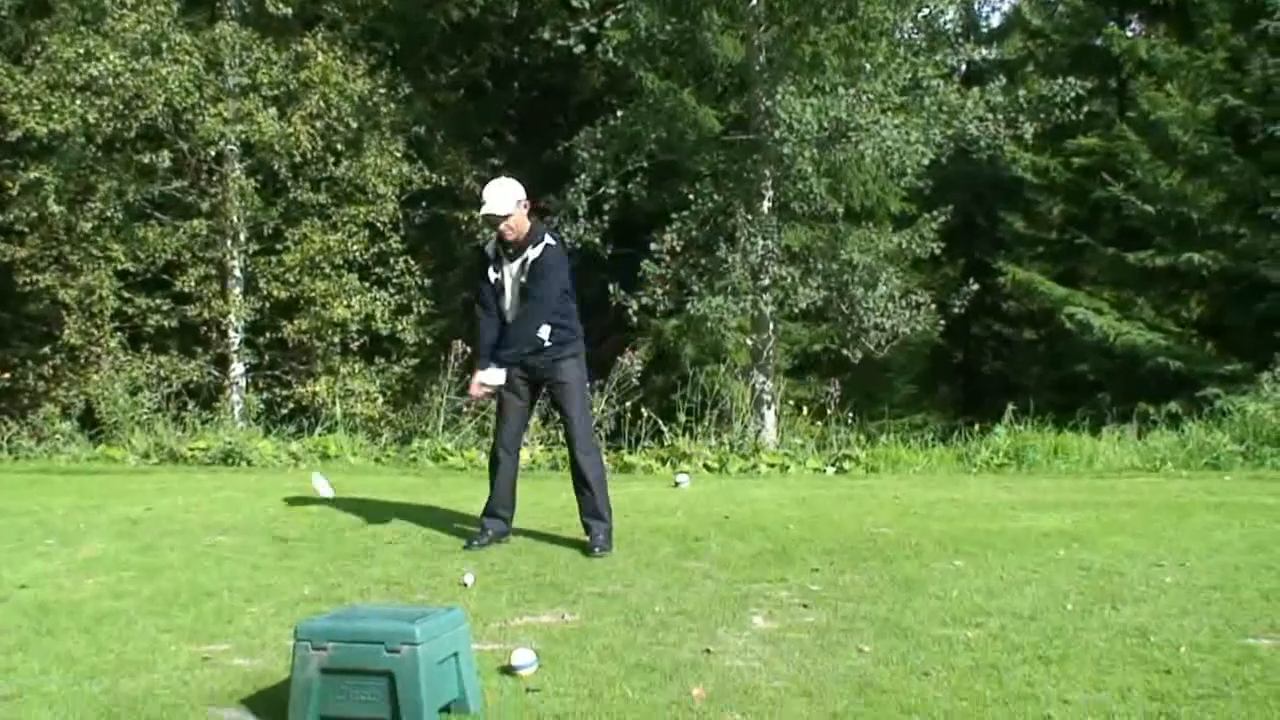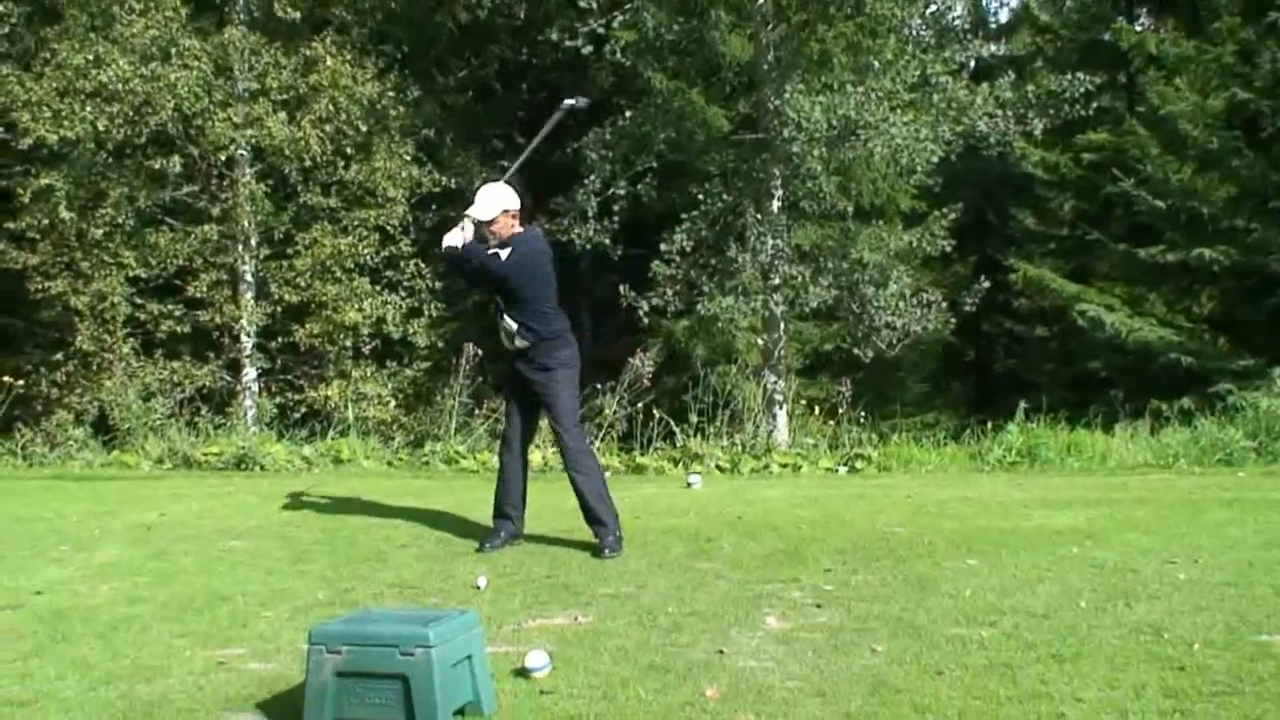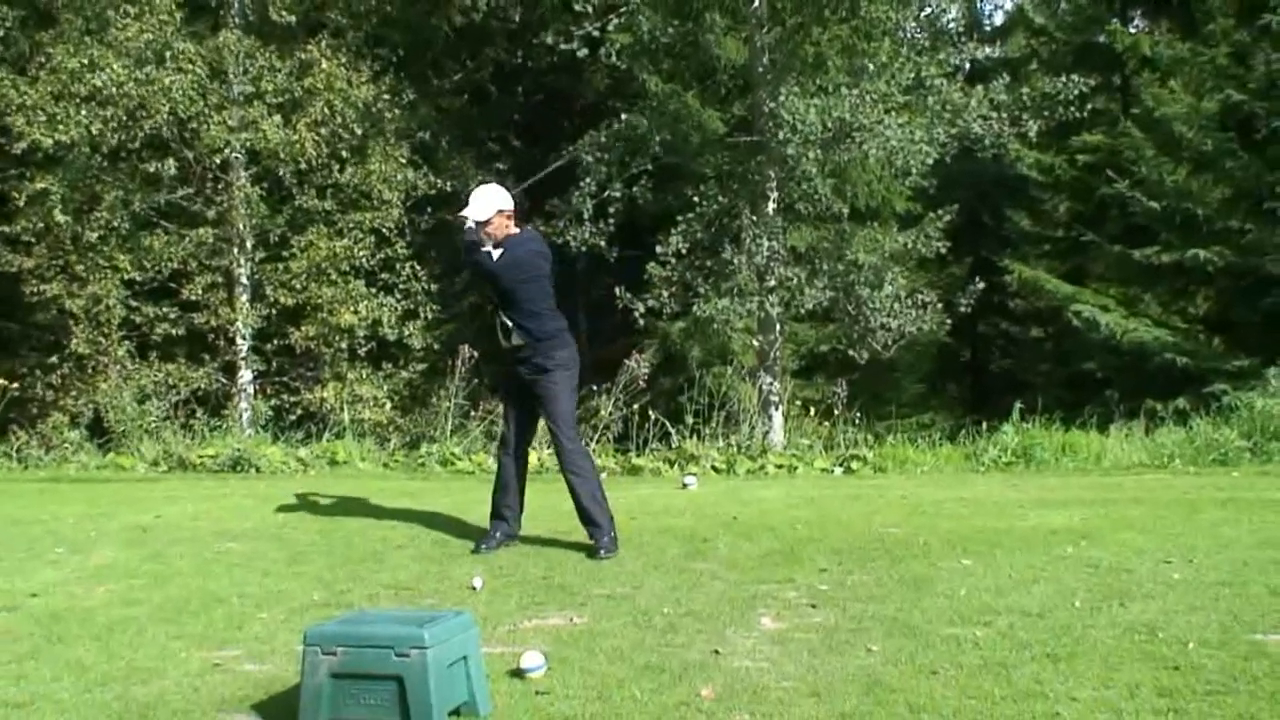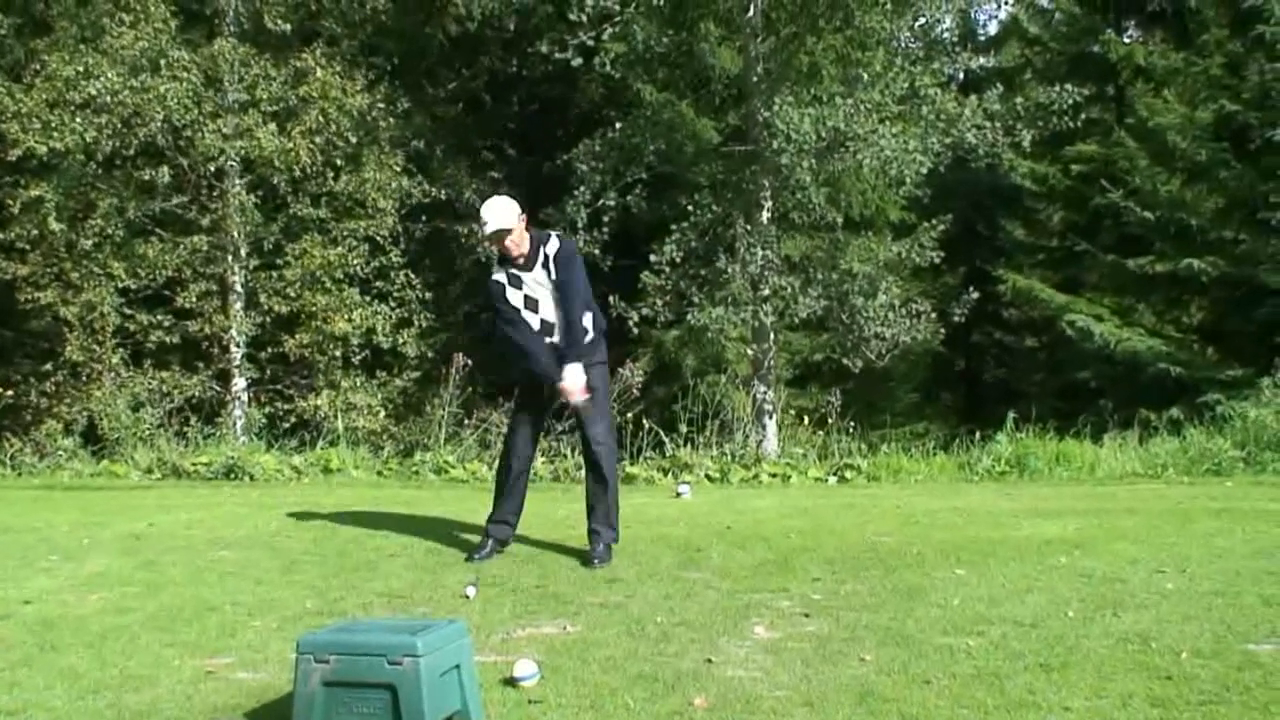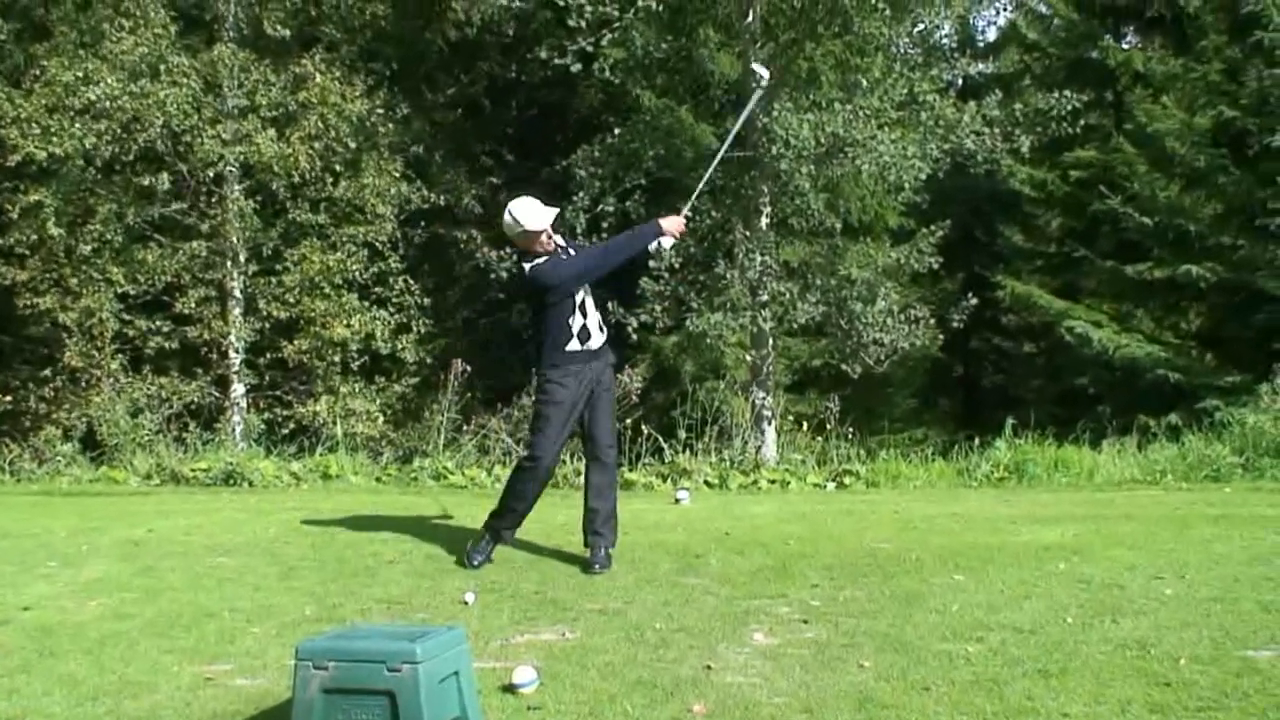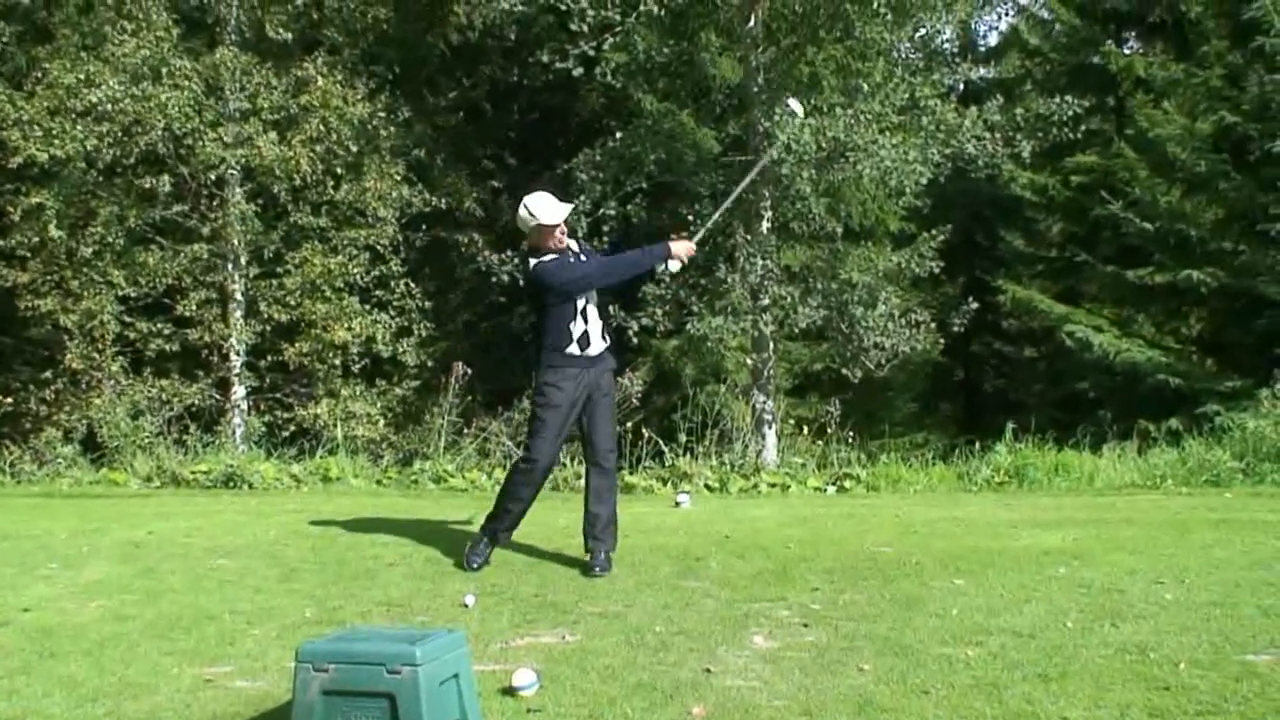
dt=0.3s
person 1, frame 1
left shoulder: (548, 254)
right shoulder: (492, 252)
left elbow: (532, 316)
right elbow: (489, 312)
left wrist: (498, 366)
right wrist: (484, 364)
left hip: (562, 355)
right hip: (519, 360)
left knee: (580, 439)
right knee: (504, 440)
left ankle: (599, 527)
right ankle: (497, 521)
person 1, frame 2
left shoulder: (508, 262)
right shoulder: (529, 240)
left elbow: (474, 268)
right elbow: (482, 262)
left wrist: (455, 245)
right wrist: (466, 242)
left hip: (552, 359)
right hip: (523, 359)
left knee: (572, 442)
right knee: (512, 443)
left ankle: (607, 529)
right ankle: (508, 523)
person 1, frame 3
left shoulder: (501, 261)
right shoulder: (528, 244)
left elbow: (470, 255)
left wrist: (471, 234)
left hip: (552, 361)
right hip: (522, 361)
left knee: (568, 445)
right knee: (511, 445)
left ankle: (602, 532)
right ankle: (505, 525)
person 1, frame 4
left shoulder: (559, 248)
right shoulder: (500, 280)
left elbow: (575, 306)
right elbow: (519, 334)
left wrist: (573, 364)
right wrist: (554, 375)
left hip: (585, 359)
right hip: (541, 370)
left knee: (600, 447)
right knee: (516, 451)
left ankle: (602, 537)
right ankle: (499, 532)
person 1, frame 5
left shoulder: (557, 247)
right shoulder: (539, 273)
left elbow: (603, 256)
right elbow: (600, 259)
left wrist: (654, 238)
right wrist: (656, 227)
left hip: (598, 360)
right hip: (562, 371)
left knee: (603, 452)
right knee: (541, 456)
left ankle: (599, 543)
right ankle: (495, 530)
person 1, frame 6
left shoulder: (570, 248)
right shoulder: (544, 270)
left elbow: (612, 267)
right elbow: (606, 272)
left wrist: (662, 253)
right wrist: (664, 250)
left hip: (598, 366)
right hip: (561, 373)
left knee: (603, 456)
right knee: (538, 457)
left ankle: (599, 547)
right ankle: (491, 533)
